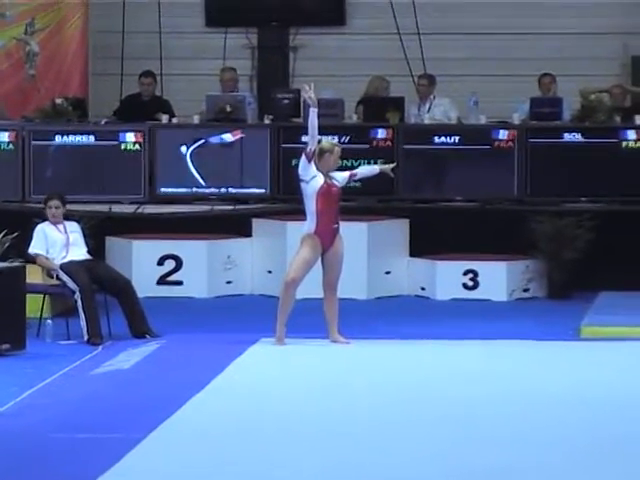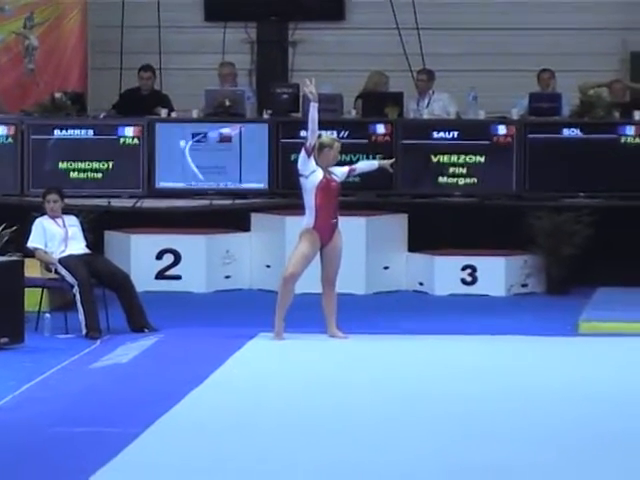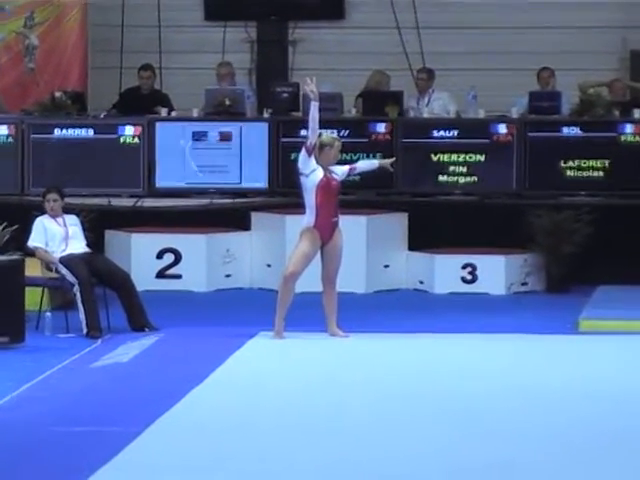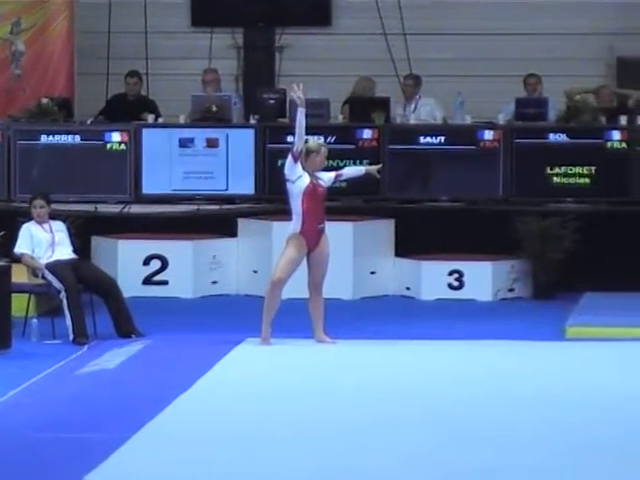
dt=0.3s
person 1, frame 1
left shoulder: (336, 178)
right shoulder: (308, 171)
left elbow: (359, 172)
right elbow: (312, 139)
left wrist: (381, 168)
right wrist: (313, 107)
left hip: (334, 238)
right hip: (313, 237)
left knee: (331, 287)
right knee: (291, 280)
left ankle: (334, 333)
right ankle: (280, 331)
person 1, frame 2
left shoulder: (335, 173)
right shoulder: (307, 166)
left elbow: (358, 167)
right elbow: (311, 135)
left wrist: (381, 163)
right wrist: (313, 102)
left hip: (333, 233)
right hip: (312, 232)
left knee: (329, 282)
right knee: (290, 275)
left ankle: (332, 328)
right ankle: (278, 326)
person 1, frame 3
left shoulder: (335, 172)
right shoulder: (307, 165)
left elbow: (358, 166)
right elbow: (312, 133)
left wrist: (381, 163)
right wrist: (314, 101)
left hip: (333, 231)
right hip: (313, 231)
left knee: (330, 280)
right knee: (290, 273)
left ankle: (332, 327)
right ankle: (279, 324)
person 1, frame 4
left shoulder: (321, 178)
right shoulder: (294, 171)
left elbow: (343, 173)
right elbow: (299, 140)
left wrist: (367, 169)
right wrist: (301, 108)
left hip: (319, 237)
right hip: (299, 237)
left knee: (316, 286)
right knee: (277, 280)
left ankle: (319, 333)
right ankle: (265, 330)
person 2, frame 1
left shoulder: (74, 226)
right shoulder: (42, 229)
right elbow: (40, 259)
right wrist: (57, 269)
left hip: (88, 261)
right hip: (66, 265)
left knee: (123, 283)
right knee: (85, 286)
left ankle: (140, 328)
right ankle: (92, 334)
person 2, frame 2
left shoulder: (73, 220)
right shoulder: (41, 223)
right elbow: (38, 253)
right wrist: (56, 262)
left hip: (86, 255)
right hip: (65, 259)
left knee: (122, 277)
right knee: (83, 280)
left ankle: (139, 323)
right ankle: (91, 328)
person 2, frame 3
left shoulder: (73, 219)
right shoulder: (41, 222)
right elbow: (39, 252)
left wrist: (89, 253)
right wrist: (56, 262)
left hip: (87, 254)
right hip: (65, 258)
left knee: (122, 277)
right knee: (84, 280)
left ankle: (139, 322)
right ankle: (92, 327)
person 2, frame 4
left shoulder: (60, 225)
right shoulder: (27, 228)
right elbow: (25, 258)
right wrist: (42, 268)
left hip: (73, 260)
right hip: (51, 264)
left knee: (108, 283)
right knee: (70, 285)
left ankle: (126, 328)
right ankle: (79, 334)
